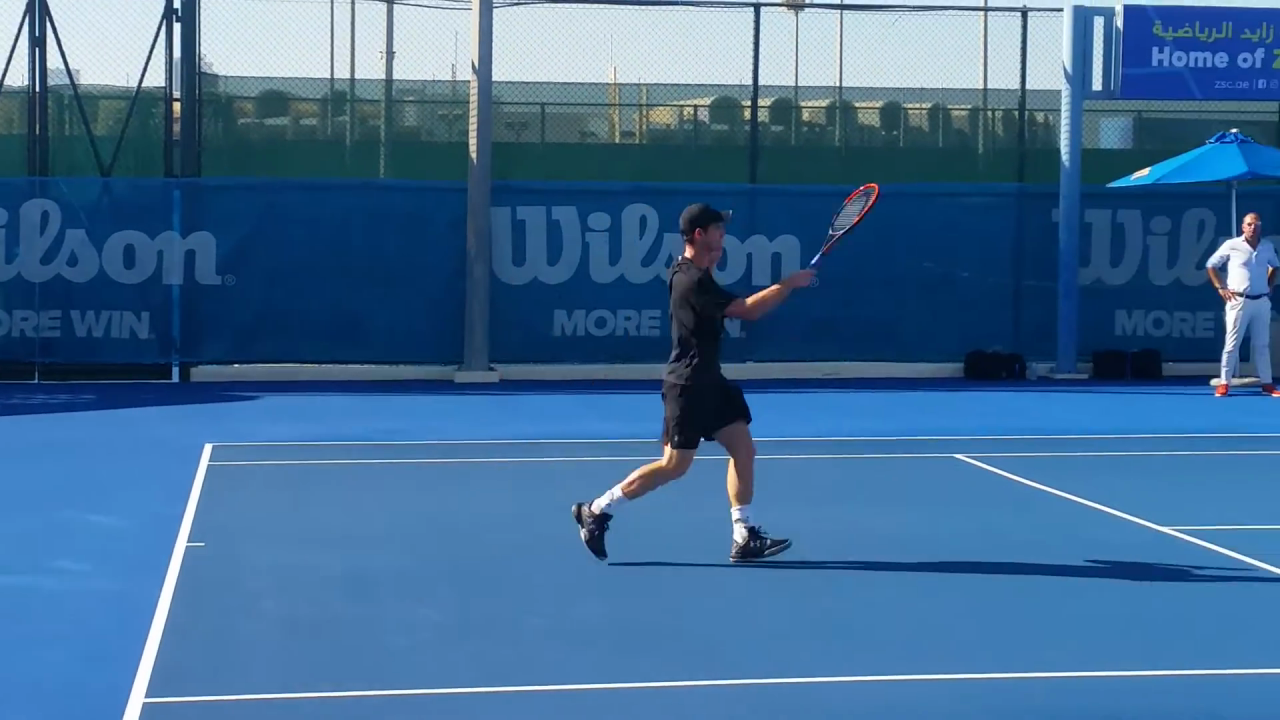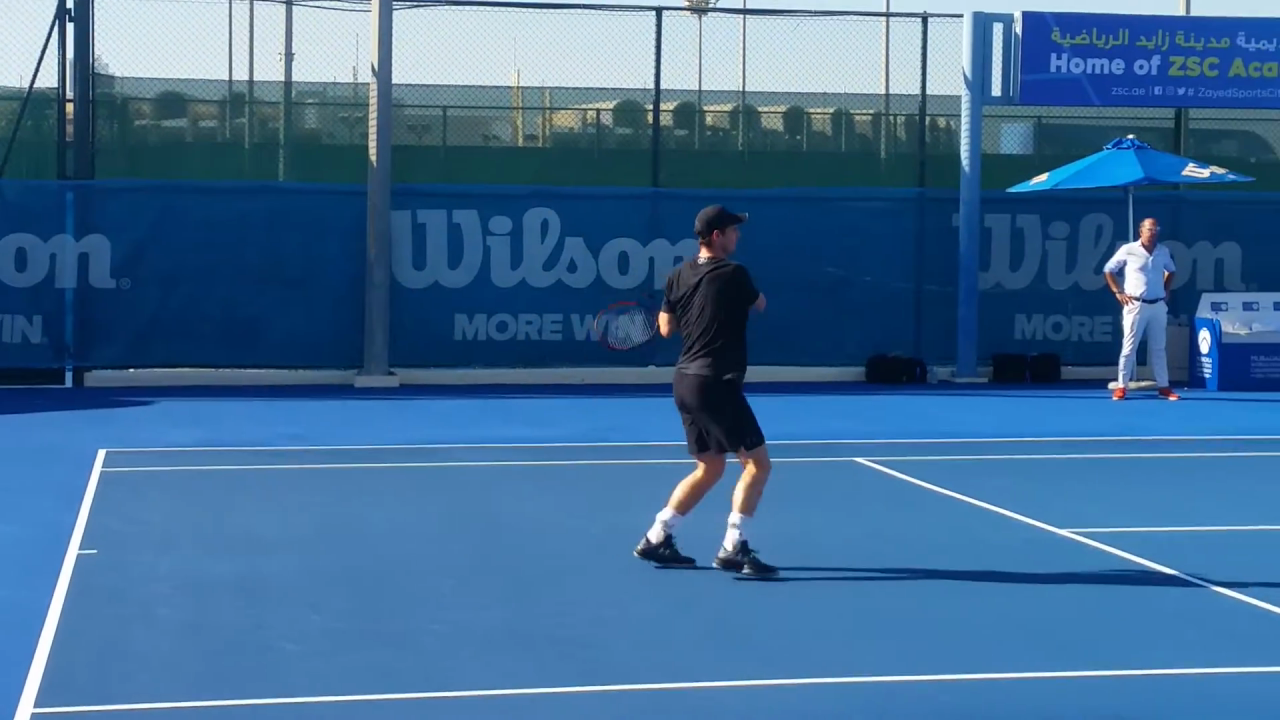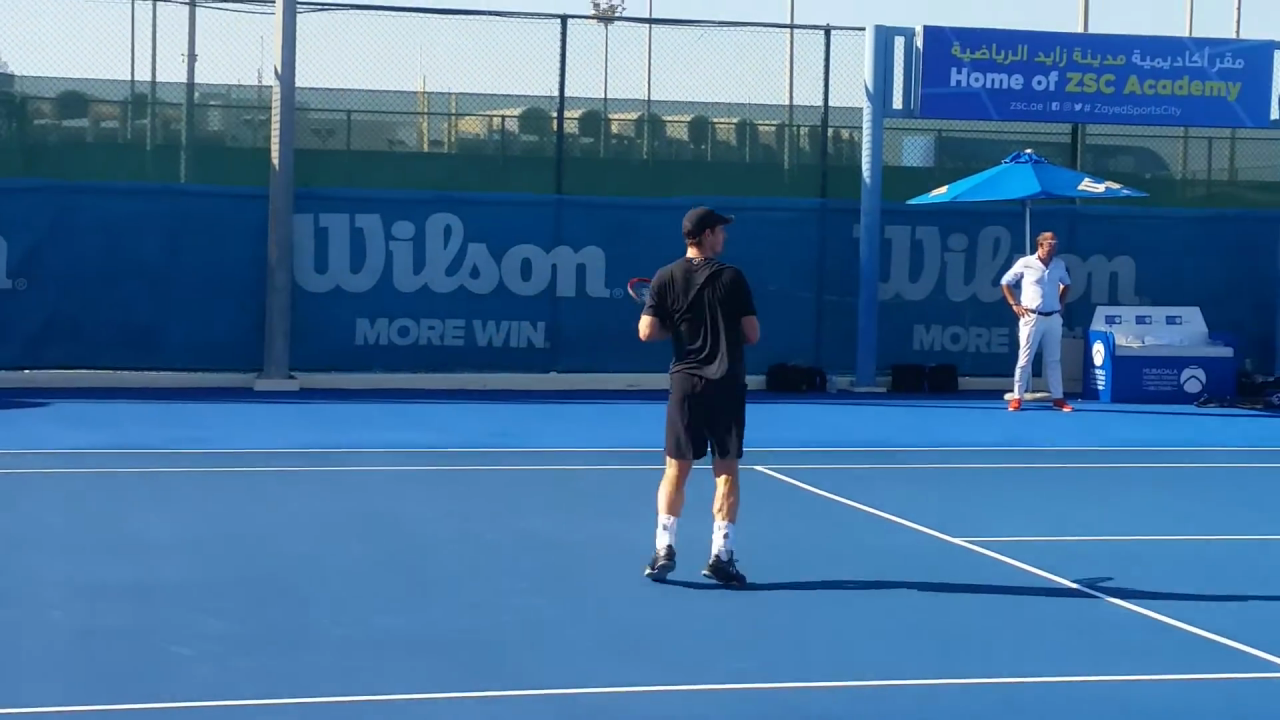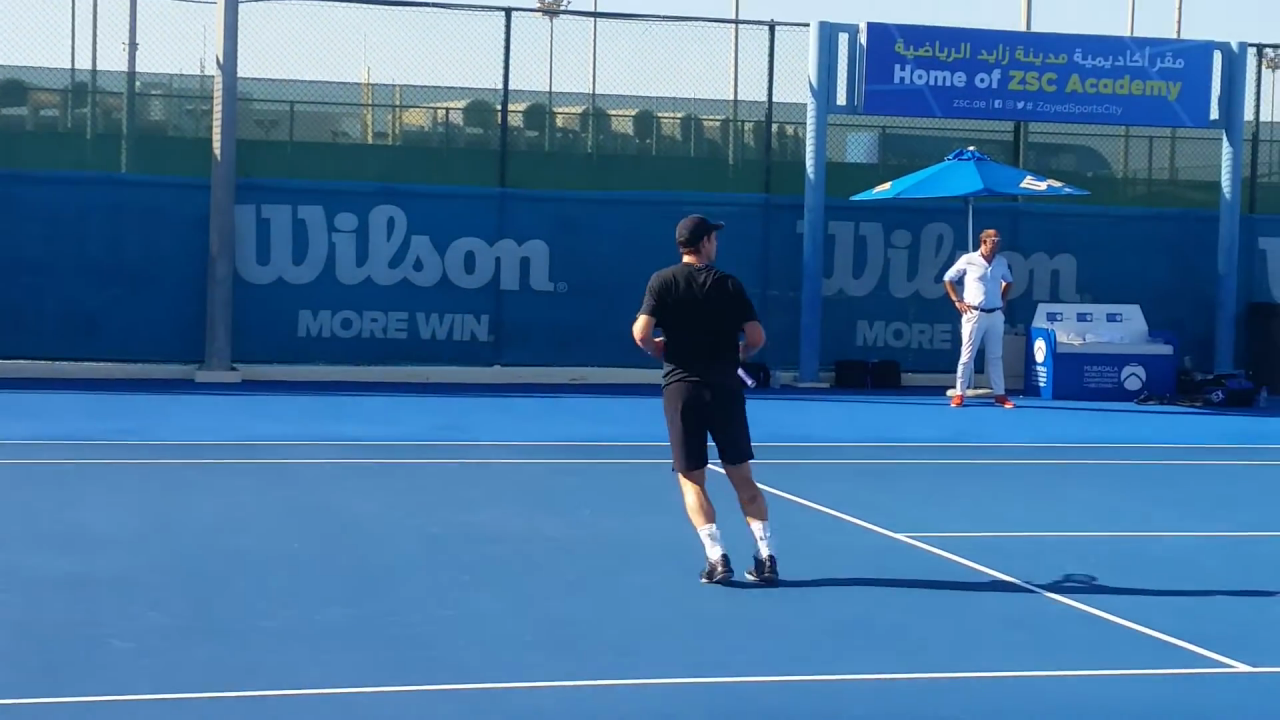
dt=0.3s
person 1, frame 1
left shoulder: (688, 267)
right shoulder: (694, 281)
right elbow: (748, 311)
left wrist: (708, 263)
right wrist: (789, 283)
left hip: (710, 378)
right hip: (688, 384)
left knee: (743, 450)
right knee: (675, 465)
left ankle: (745, 537)
right ankle: (596, 513)
person 1, frame 2
left shoulder: (678, 275)
right shoulder: (734, 274)
left elbow: (665, 327)
right elbow: (759, 303)
left hip: (685, 382)
right hip: (716, 383)
left knee: (710, 469)
right knee: (758, 464)
left ankle: (656, 539)
right ankle: (733, 548)
person 1, frame 3
left shoulder: (665, 278)
right shoulder: (732, 277)
left elbow: (647, 333)
right elbow: (752, 333)
left hip: (684, 383)
right hip: (726, 385)
left knee: (676, 471)
right knee: (727, 474)
left ankle: (663, 551)
right ankle: (721, 558)
person 1, frame 4
left shoulder: (662, 281)
right shoulder: (730, 284)
left elbow: (641, 334)
right elbow: (757, 338)
left hip: (682, 389)
right hip: (726, 390)
left knee: (691, 480)
right knee: (741, 477)
left ankle: (717, 556)
right ankle: (765, 557)
